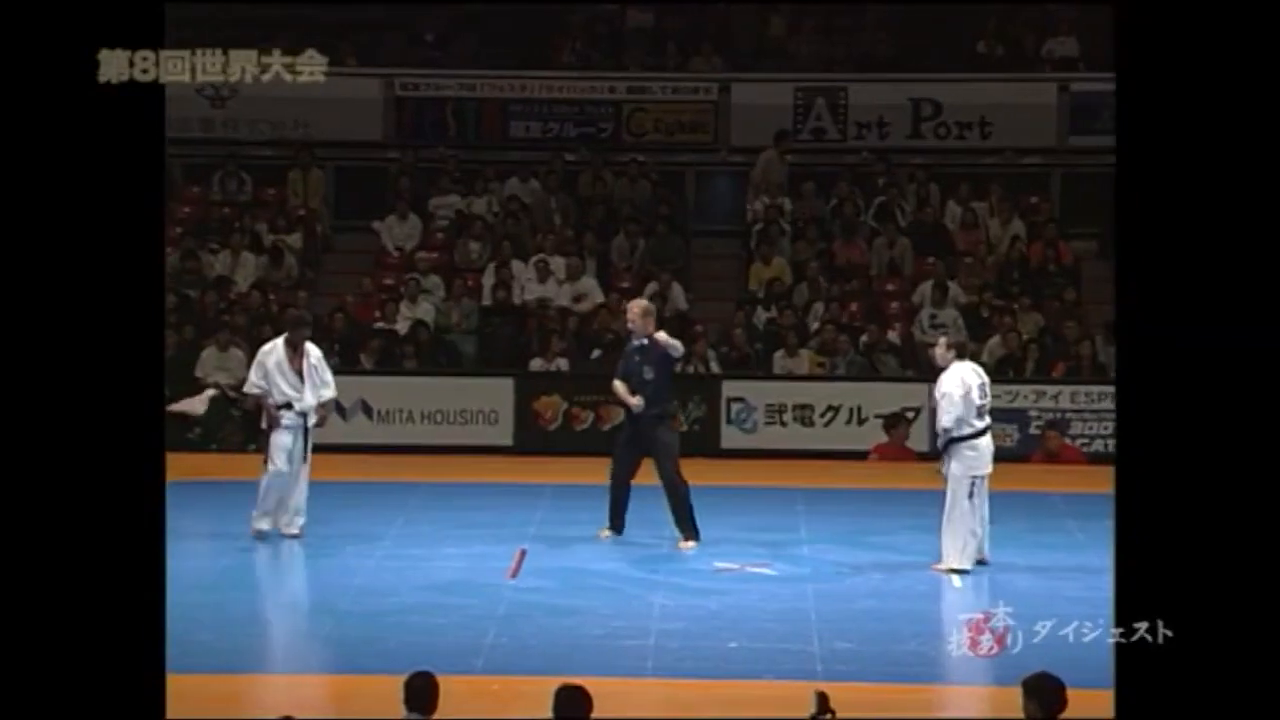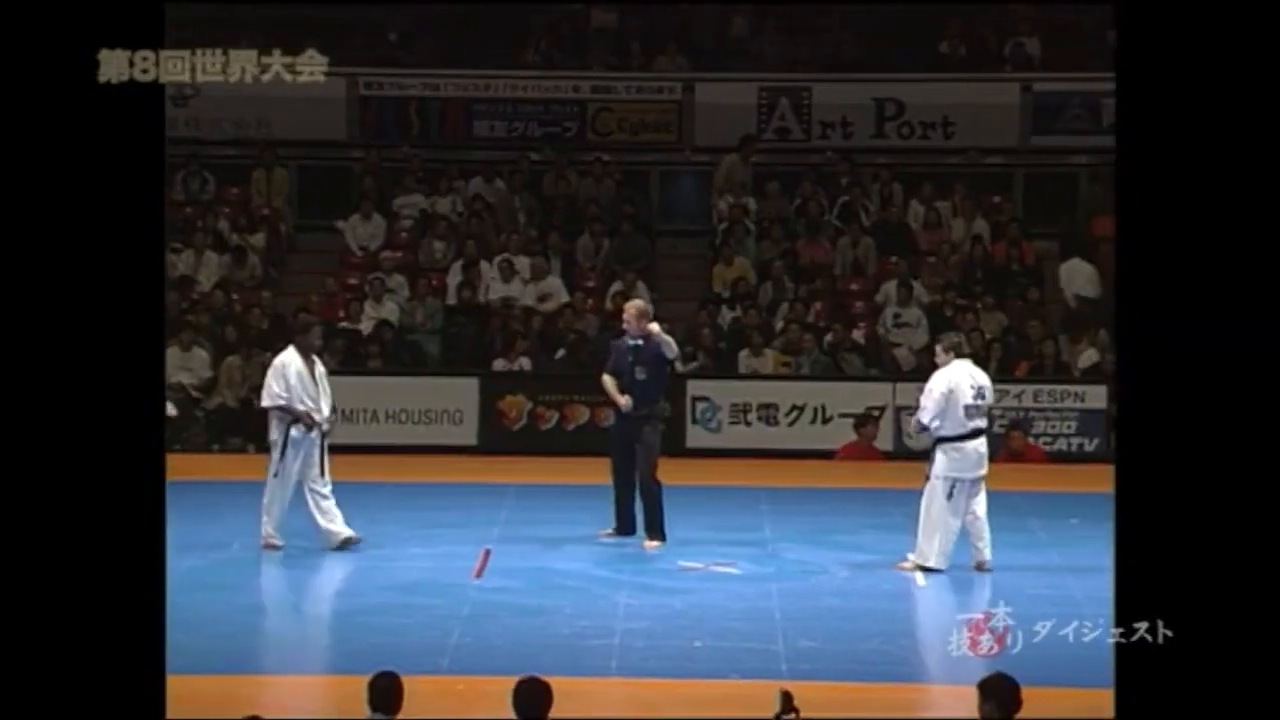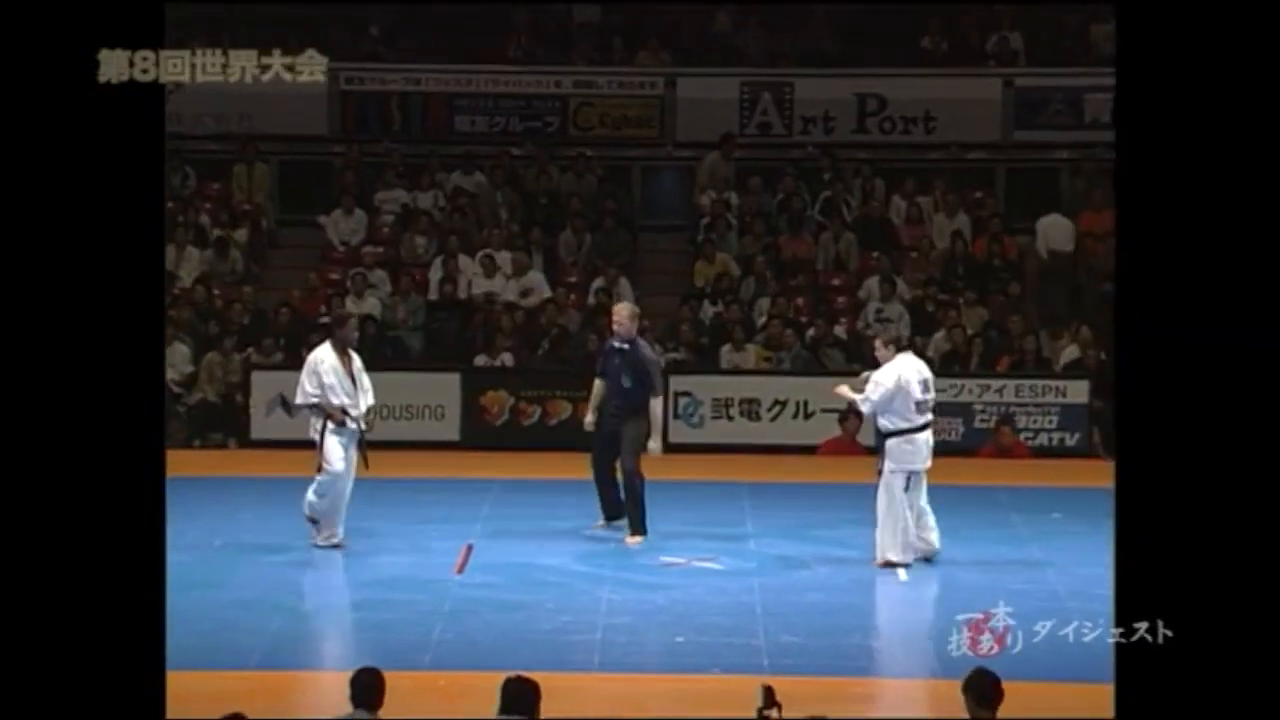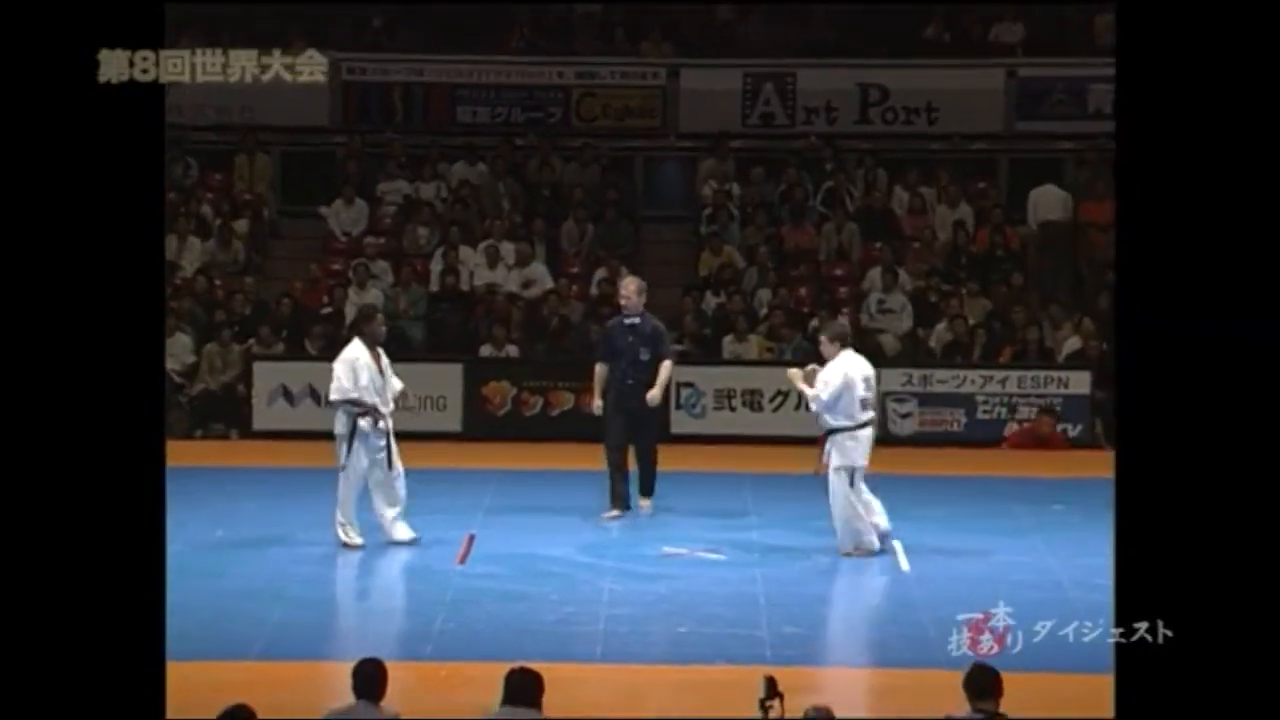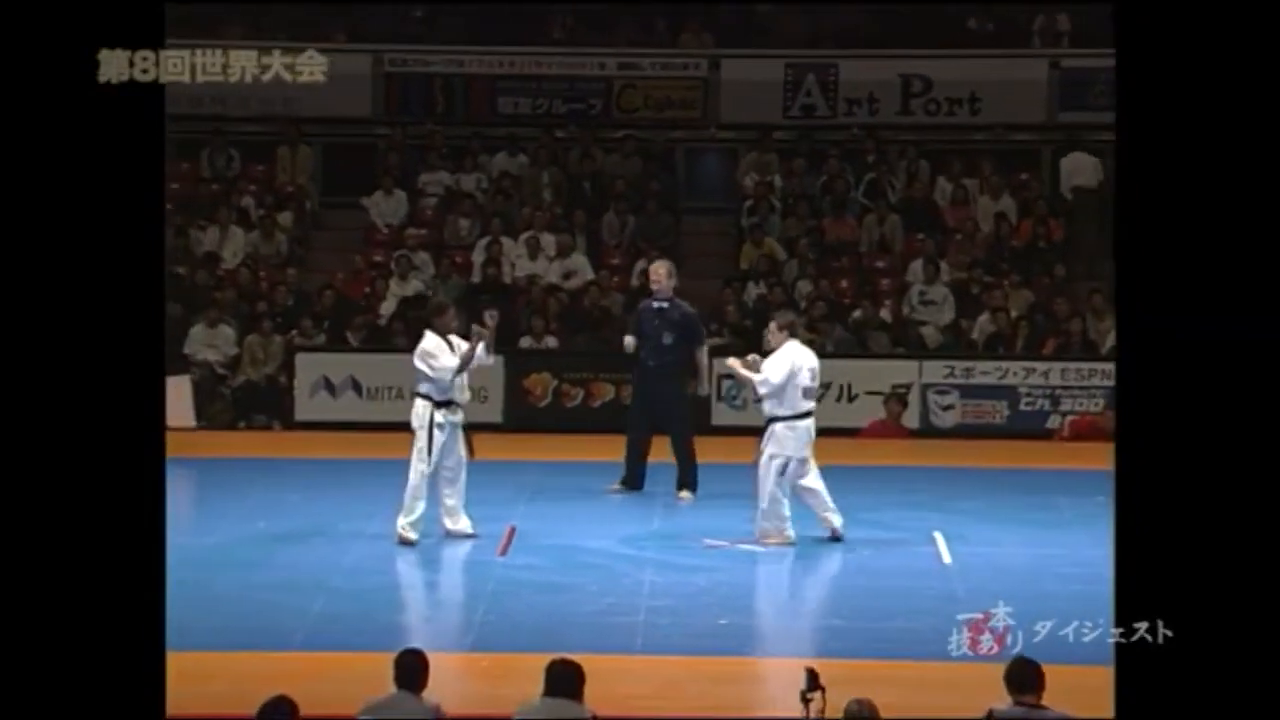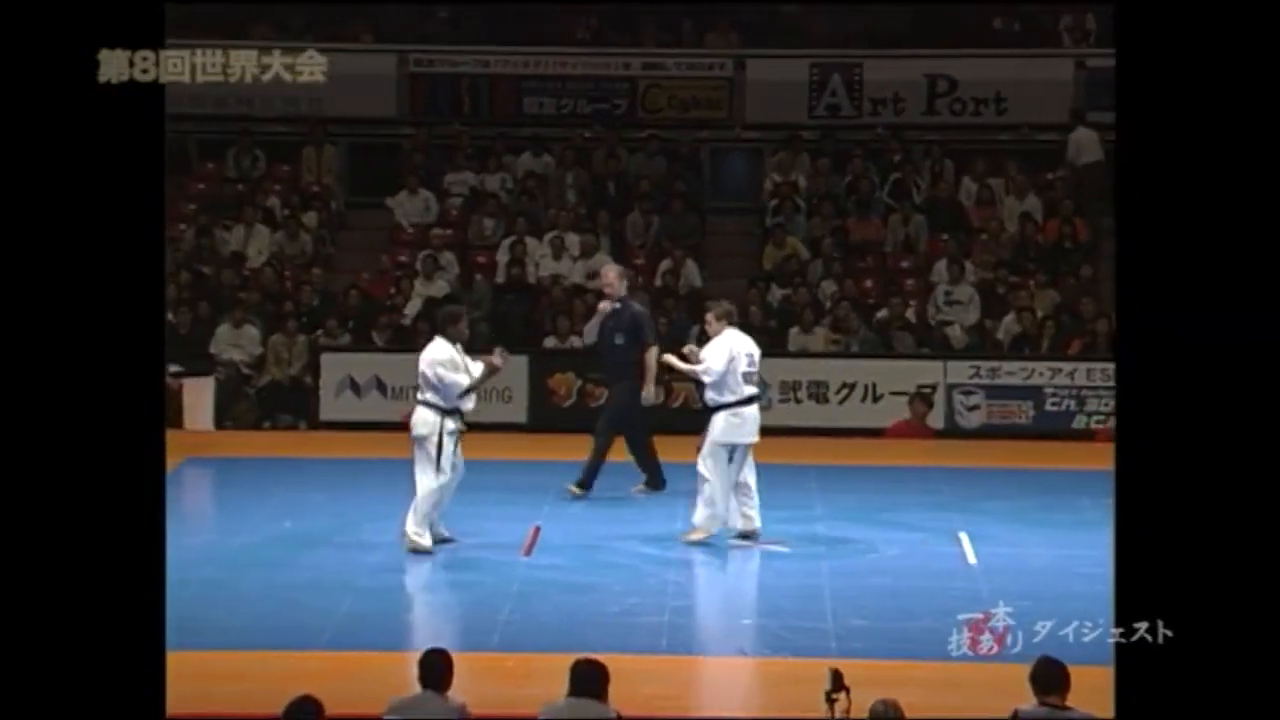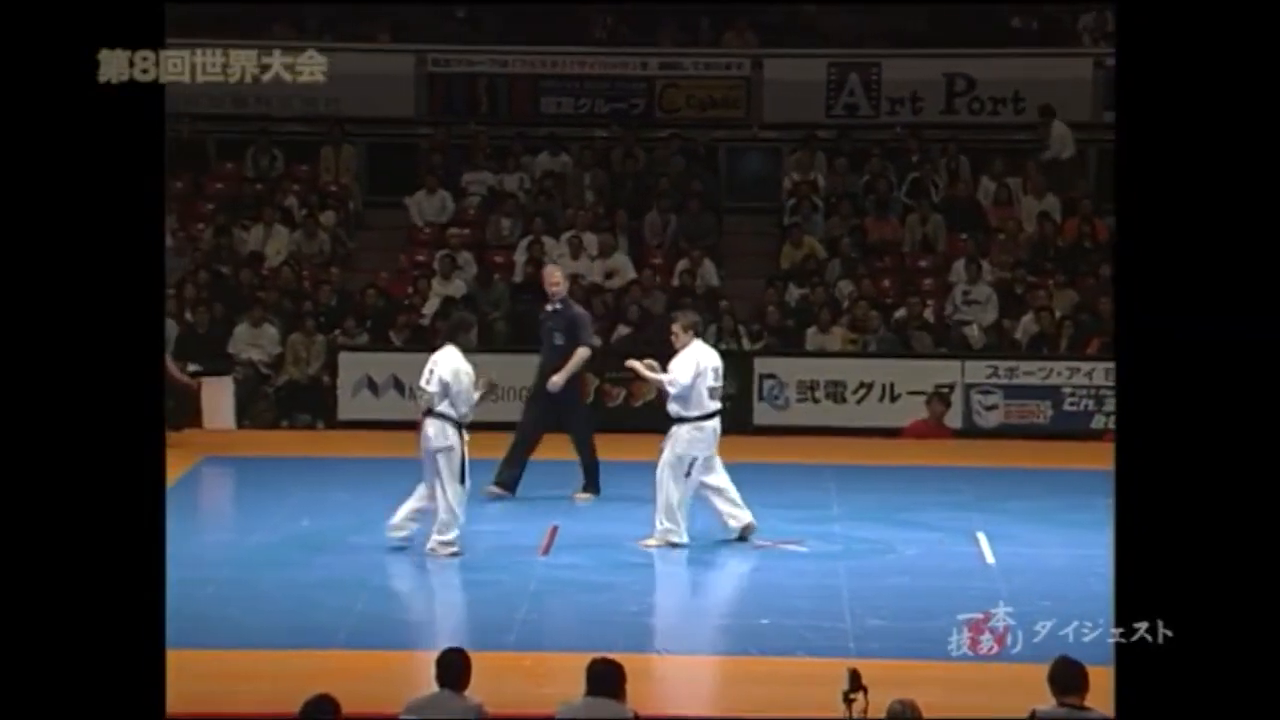
dt=0.7s
person 1, frame 1
left shoulder: (661, 347)
right shoulder: (630, 349)
left elbow: (678, 351)
right elbow: (618, 381)
left wrist: (667, 341)
right wrist: (629, 399)
left hip: (661, 420)
right hip: (634, 419)
left knee: (671, 476)
right knee: (619, 473)
left ankle: (689, 533)
right ankle: (615, 526)
person 1, frame 2
left shoulder: (656, 346)
right shoulder: (621, 345)
left elbow: (673, 352)
right elbow: (607, 376)
left wrist: (660, 335)
right wrist: (618, 398)
left hip: (648, 419)
right hip: (624, 417)
left knee: (646, 476)
right knee: (621, 474)
left ankle: (655, 534)
right ankle: (624, 526)
person 1, frame 3
left shoulder: (646, 356)
right shoulder: (609, 347)
left elbow: (656, 396)
left wrist: (655, 437)
right wrist: (591, 411)
left hip: (633, 418)
right hip: (608, 415)
left knee: (630, 469)
right knee: (601, 466)
left ankle: (637, 529)
right ankle: (613, 513)
person 1, frame 4
left shoulder: (655, 328)
right shoulder: (612, 327)
left elbow: (666, 361)
right elbow: (602, 363)
left wrist: (658, 389)
right wrist: (597, 395)
left hip: (645, 396)
right hip: (617, 395)
left knee: (646, 449)
right knee: (615, 448)
left ankle: (645, 494)
right ankle: (619, 503)
person 1, frame 5
left shoulder: (685, 312)
right shoulder: (644, 308)
left elbow: (700, 348)
right elbow: (631, 339)
left wrist: (703, 381)
right wrist: (629, 341)
left hip: (673, 380)
right hip: (645, 377)
left knee: (680, 433)
right knee: (637, 430)
left ankle: (687, 485)
right ankle: (632, 480)
person 1, frame 6
left shoulder: (637, 312)
right shoulder: (606, 313)
left elbow: (652, 348)
right elbow: (588, 339)
left wrist: (650, 384)
right wrist: (599, 317)
left hip: (629, 381)
right hip: (614, 379)
left knee: (604, 429)
right knee: (635, 432)
left ankle: (584, 484)
right ankle: (655, 480)
person 1, frame 7
left shoulder: (577, 314)
right shoulder: (546, 314)
left elbow: (585, 349)
left wrist: (563, 375)
left hip: (568, 383)
right hip: (543, 380)
left knee: (580, 435)
right knee: (526, 431)
left ankle: (592, 487)
right ankle: (504, 483)
person 2, frame 1
left shoulder: (314, 353)
right shoulder: (269, 351)
left elbow: (325, 384)
right elbow: (256, 385)
left wrist: (323, 409)
right wrist: (268, 409)
left hip: (304, 420)
right hip: (280, 419)
left knee: (299, 474)
right knee: (277, 470)
left ankle: (291, 524)
right ankle: (262, 519)
person 2, frame 2
left shoulder: (315, 362)
right shoulder: (283, 362)
right elbow: (274, 400)
left wrist: (328, 415)
right wrist: (300, 416)
left hip: (315, 431)
right hip: (291, 432)
left knee: (320, 485)
right knee: (280, 485)
left ankle: (339, 533)
right ankle: (270, 535)
person 2, frame 3
left shoulder: (354, 358)
right shoulder: (318, 358)
left elbow: (364, 390)
right elbow: (308, 395)
left wrist: (367, 414)
right wrist: (331, 412)
left hip: (352, 426)
right hip: (329, 425)
left knee: (344, 481)
right knee: (334, 471)
left ankle: (328, 534)
right ankle: (313, 504)
person 2, frame 4
left shoulder: (378, 353)
right shoulder: (351, 355)
left elbow: (389, 383)
right elbow: (341, 393)
left wrist: (404, 395)
right wrist: (367, 408)
left hip: (380, 424)
right hip: (357, 425)
left knee: (391, 475)
right knee: (352, 481)
left ankle: (395, 528)
right ankle: (348, 533)
person 2, frame 5
left shoulder: (453, 341)
right shoulder: (429, 346)
left elbow: (484, 359)
right elbow: (453, 371)
left wrist: (489, 331)
right wrist: (473, 346)
left hip: (450, 414)
right hip: (431, 415)
left knee: (454, 469)
right knee: (422, 470)
left ankle: (455, 522)
right ankle: (406, 526)
person 2, frame 6
left shoulder: (452, 349)
right shoulder: (438, 354)
left elbow: (473, 372)
right elbow: (460, 389)
left wrist: (490, 365)
right wrist: (489, 373)
left hip: (445, 421)
right hip: (434, 422)
left knee: (451, 475)
right knee: (434, 479)
left ankle: (433, 529)
right ankle: (416, 534)
person 2, frame 7
left shoulder: (440, 356)
right shoulder: (460, 366)
right elbow: (463, 406)
left wrist: (475, 389)
right wrist: (482, 390)
left hip: (432, 426)
right hip: (446, 431)
left knee: (433, 485)
right knee: (454, 489)
left ankle: (402, 526)
right ankle: (442, 542)
person 3, frame 1
left shoulder: (951, 377)
right shoulder: (976, 370)
left elbow: (948, 420)
left wrist: (942, 440)
left hip: (965, 448)
right hip: (979, 442)
left knee: (961, 507)
right knee: (974, 504)
left ankle: (957, 560)
right ankle: (977, 551)
person 3, frame 2
left shoulder: (944, 376)
right shoulder: (982, 376)
left elbow: (927, 414)
left wrist: (917, 423)
left hip: (953, 450)
right hip: (977, 447)
left knee: (938, 506)
right knee: (975, 506)
left ankle: (926, 559)
right ankle: (982, 558)
person 3, frame 3
left shoulder: (892, 371)
right shoulder: (920, 366)
left elbow: (869, 403)
left wrist: (848, 394)
right wrist: (874, 384)
left hip: (902, 443)
right hip: (921, 438)
left knee: (894, 499)
right knee: (914, 497)
left ankle: (898, 553)
right ankle: (927, 545)
person 3, frame 4
left shoulder: (837, 368)
right shoulder: (863, 363)
left elbow: (820, 400)
left wrist: (799, 383)
right wrist: (819, 380)
left hip: (845, 437)
right hip: (861, 432)
left knee: (844, 494)
right knee: (853, 488)
left ankle: (863, 543)
right ankle: (877, 526)
person 3, frame 5
left shoulder: (785, 355)
right shoulder: (808, 354)
left elbow: (767, 384)
left wrist: (740, 369)
right wrist: (760, 366)
left hip: (785, 427)
right hip: (801, 423)
left knee: (770, 481)
right knee: (805, 477)
left ankle: (778, 531)
right ankle: (833, 524)
person 3, frame 6
left shoulder: (723, 343)
right shoulder: (746, 342)
left elbow: (710, 373)
left wrist: (678, 364)
right wrist: (700, 359)
left hip: (731, 415)
right hip: (746, 412)
left knee: (711, 467)
right knee: (738, 472)
left ankle: (706, 525)
right ankle: (749, 525)
person 3, frame 7
left shoulder: (690, 356)
right shoulder: (709, 353)
left elbow: (674, 385)
left wrist: (642, 371)
right wrist: (658, 371)
left hip: (692, 428)
right hip: (706, 424)
left knee: (671, 478)
right knee: (711, 475)
left ankle: (669, 534)
right ankle: (743, 520)
